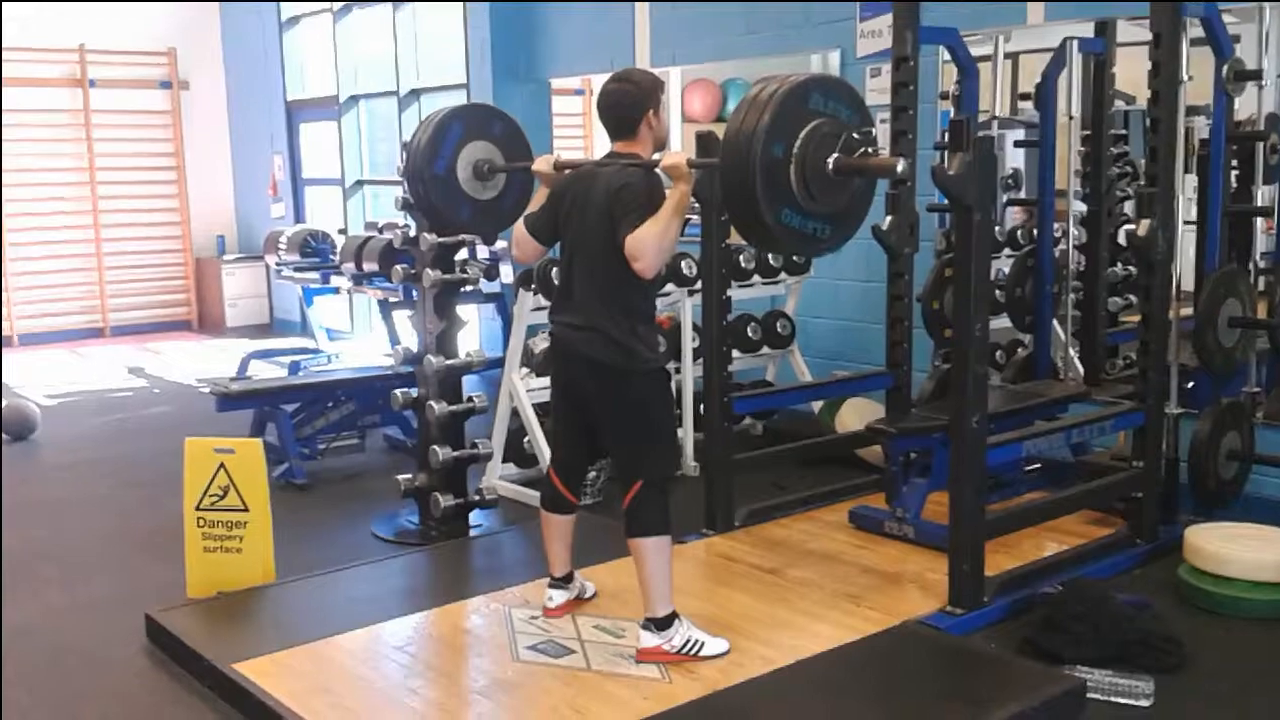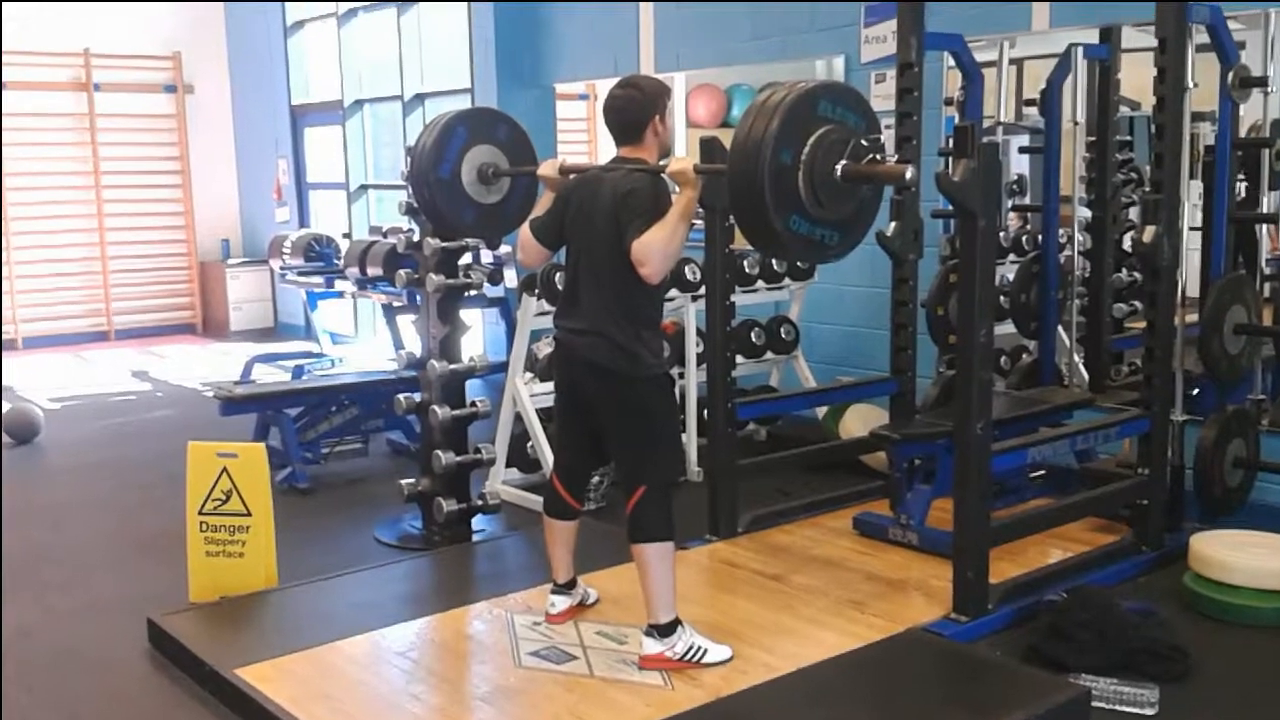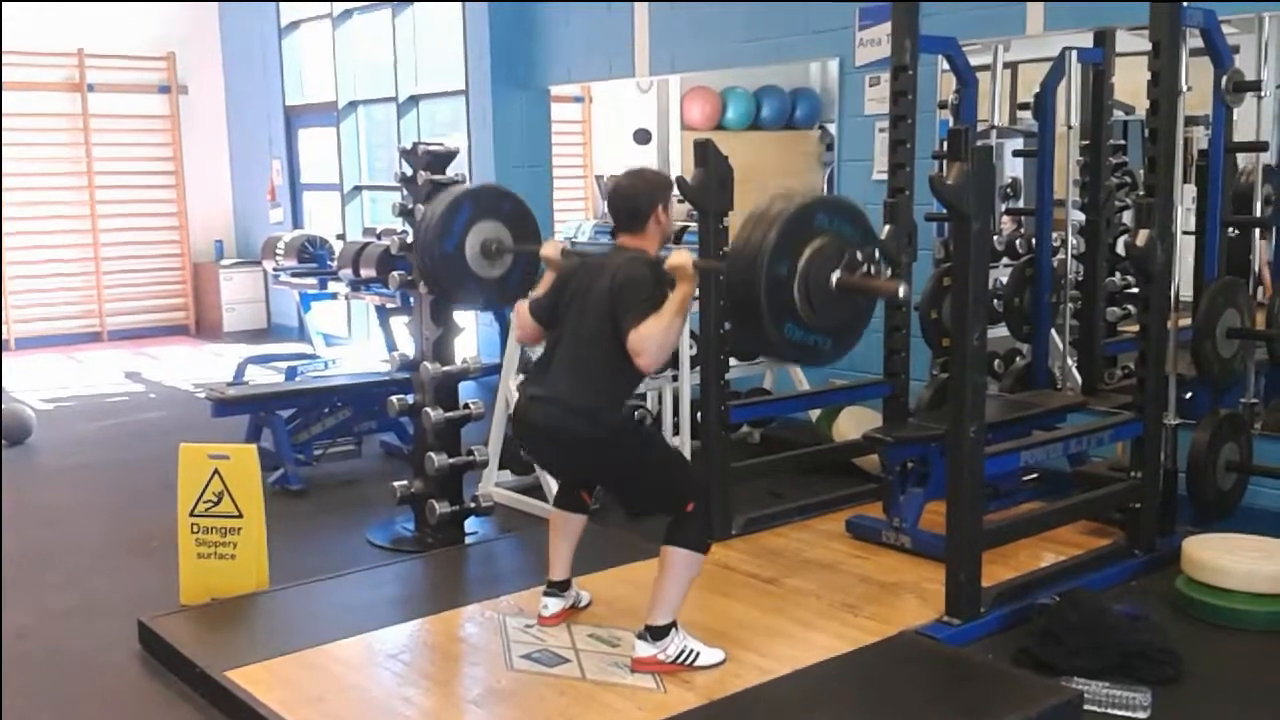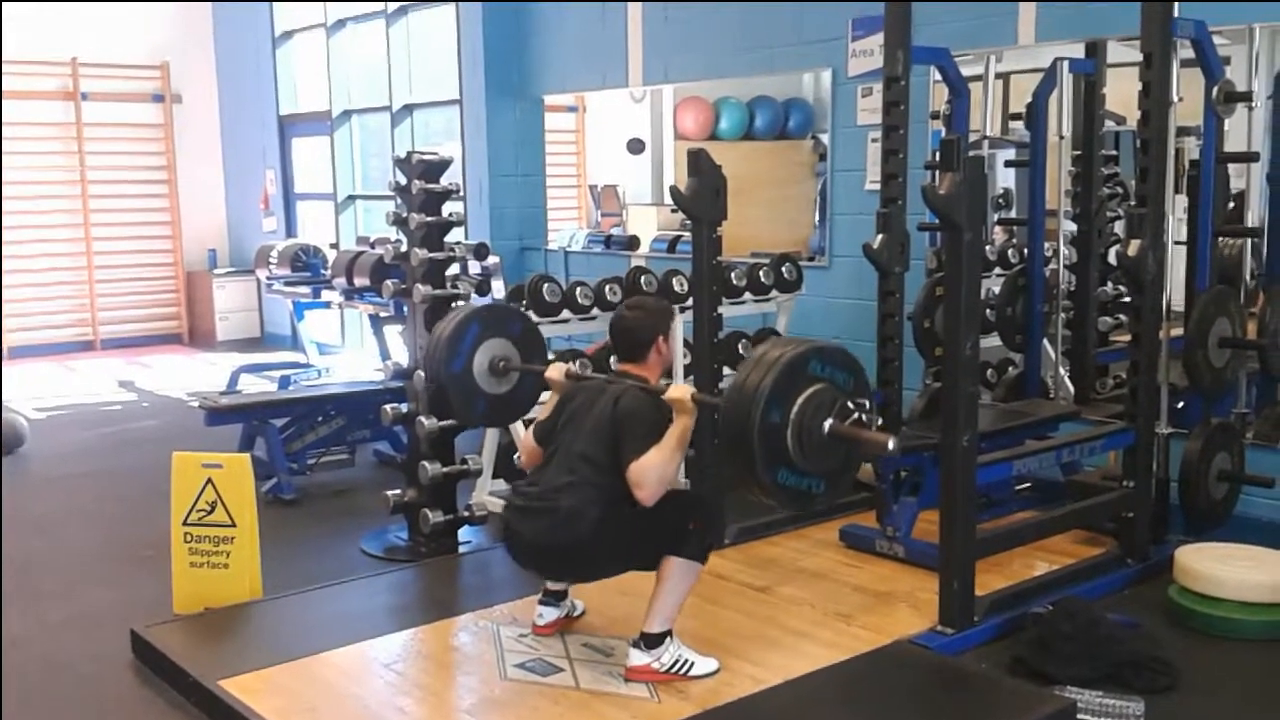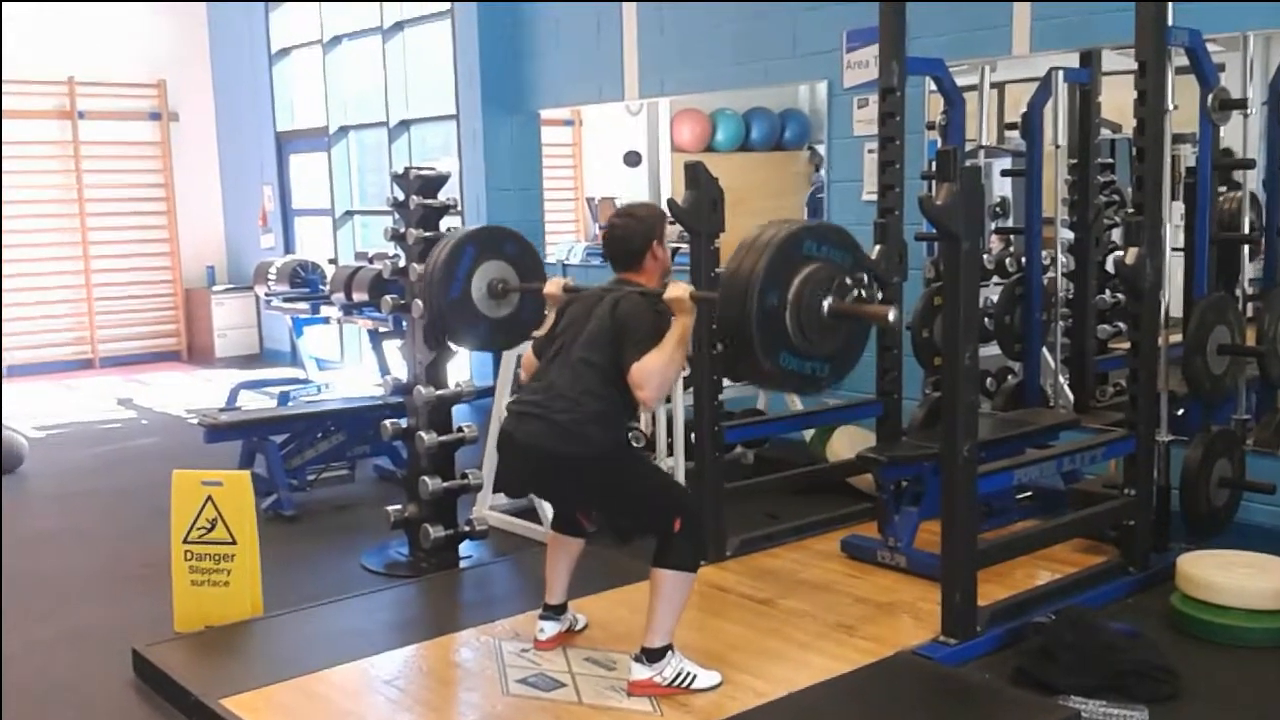
dt=1s
person 1, frame 1
left shoulder: (574, 182)
right shoulder: (639, 183)
left elbow: (523, 248)
right elbow: (644, 258)
left wrist: (542, 187)
right wrist: (680, 189)
left hip: (571, 347)
right hip: (622, 358)
left knee: (566, 465)
right knee: (647, 481)
left ankle: (561, 585)
right ankle: (662, 629)
person 1, frame 2
left shoulder: (580, 187)
right shoulder: (644, 188)
left elbow: (527, 253)
right elbow: (650, 264)
left wrist: (547, 192)
right wrist: (687, 196)
left hip: (575, 352)
right hip: (626, 363)
left knee: (569, 470)
right knee: (650, 486)
left ankle: (564, 590)
right ankle: (665, 635)
person 1, frame 3
left shoulder: (581, 268)
right shoulder: (641, 274)
left elbow: (524, 331)
right elbow: (645, 354)
left wrist: (550, 273)
right wrist: (682, 289)
left hip: (531, 417)
right hip: (581, 424)
left knee: (580, 475)
right knee: (694, 504)
left ankle: (557, 595)
right ankle: (658, 641)
person 1, frame 4
left shoulder: (582, 390)
right shoulder: (642, 404)
left elbow: (528, 457)
right elbow: (646, 491)
right wrist: (683, 420)
left hip: (518, 532)
right hip: (563, 541)
right knee: (693, 517)
left ankle: (551, 605)
right ankle: (652, 650)
person 1, frame 5
left shoulder: (583, 300)
right shoulder: (643, 307)
left elbow: (529, 370)
right elbow: (647, 389)
right wrist: (683, 320)
left hip: (517, 438)
right hip: (570, 444)
left knee: (577, 501)
right knee: (682, 522)
left ankle: (553, 619)
right ankle: (655, 664)
